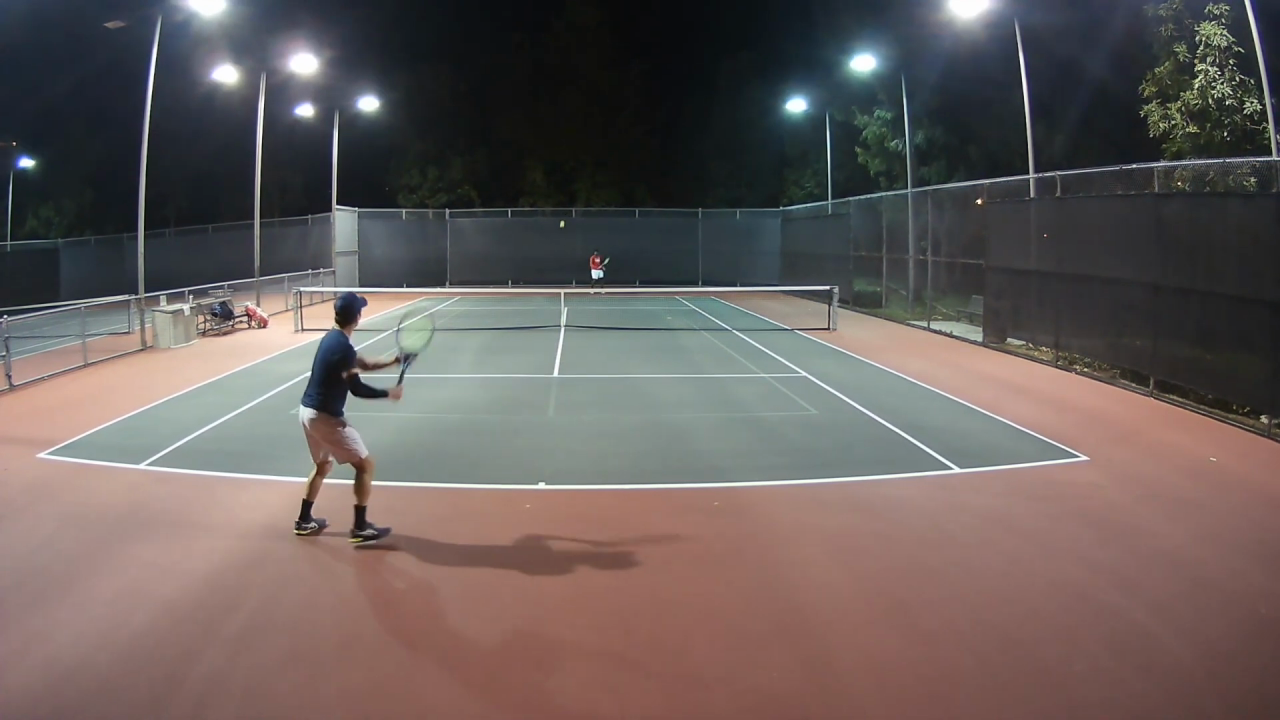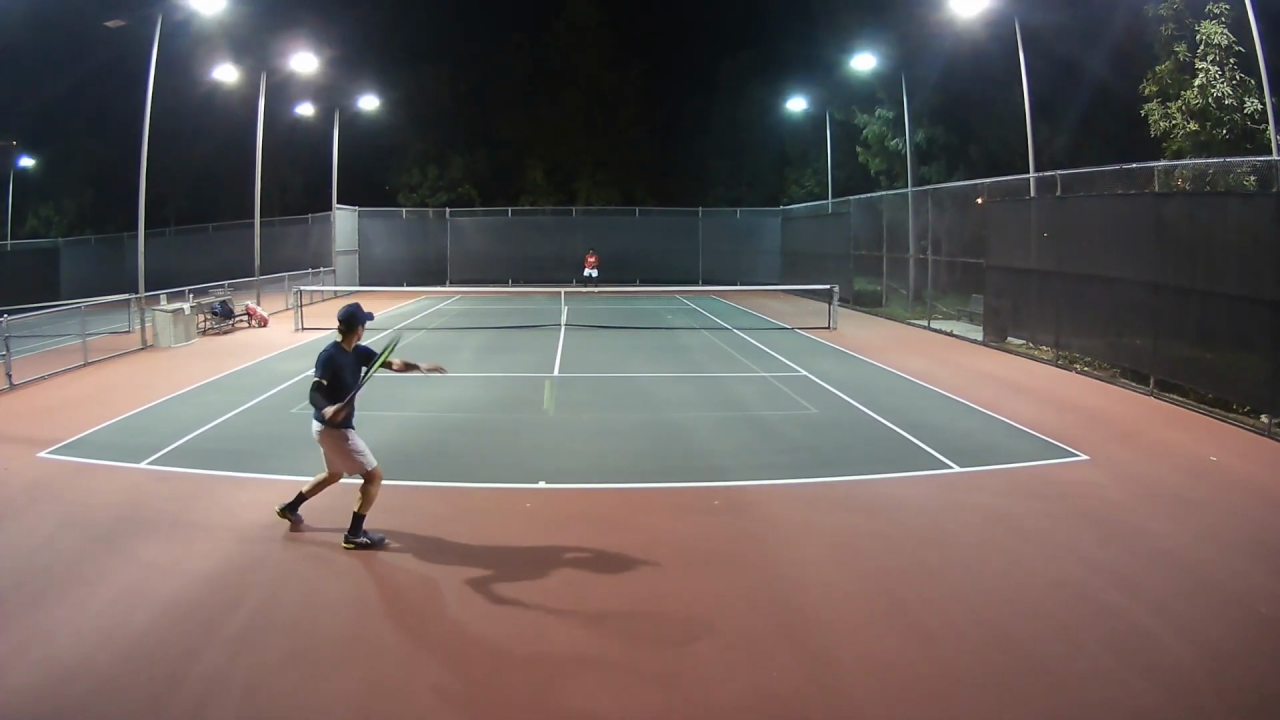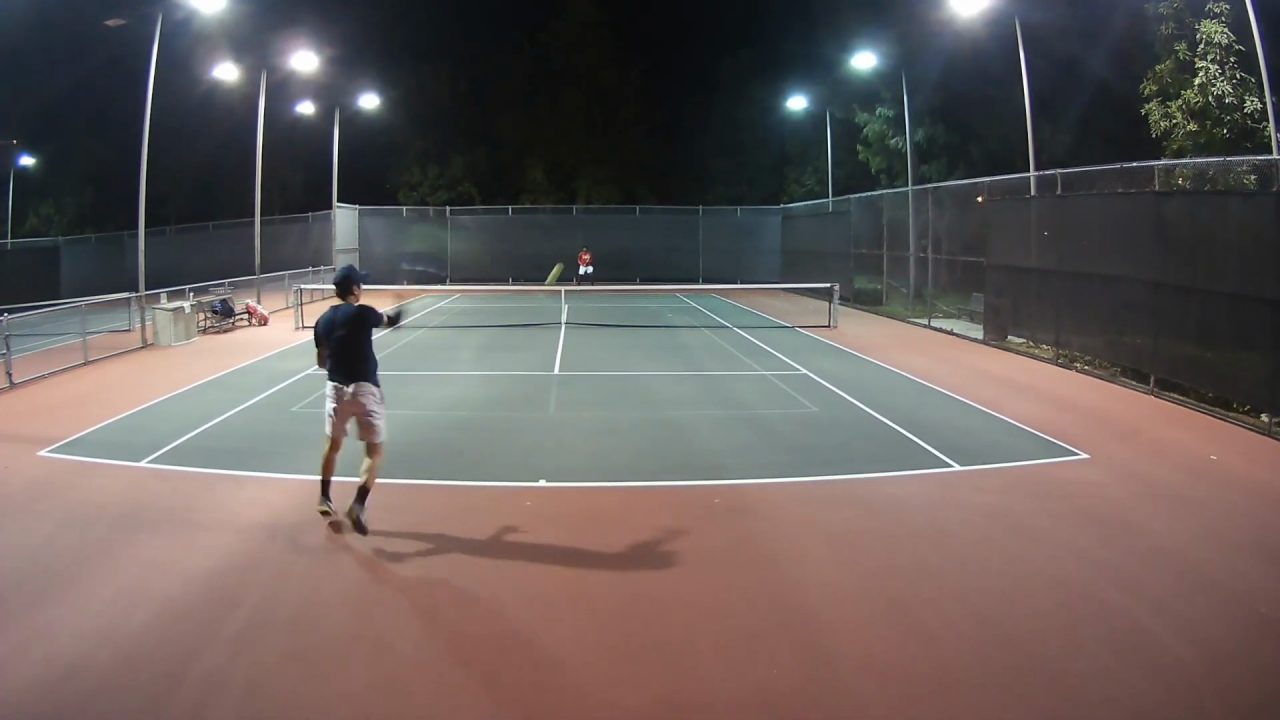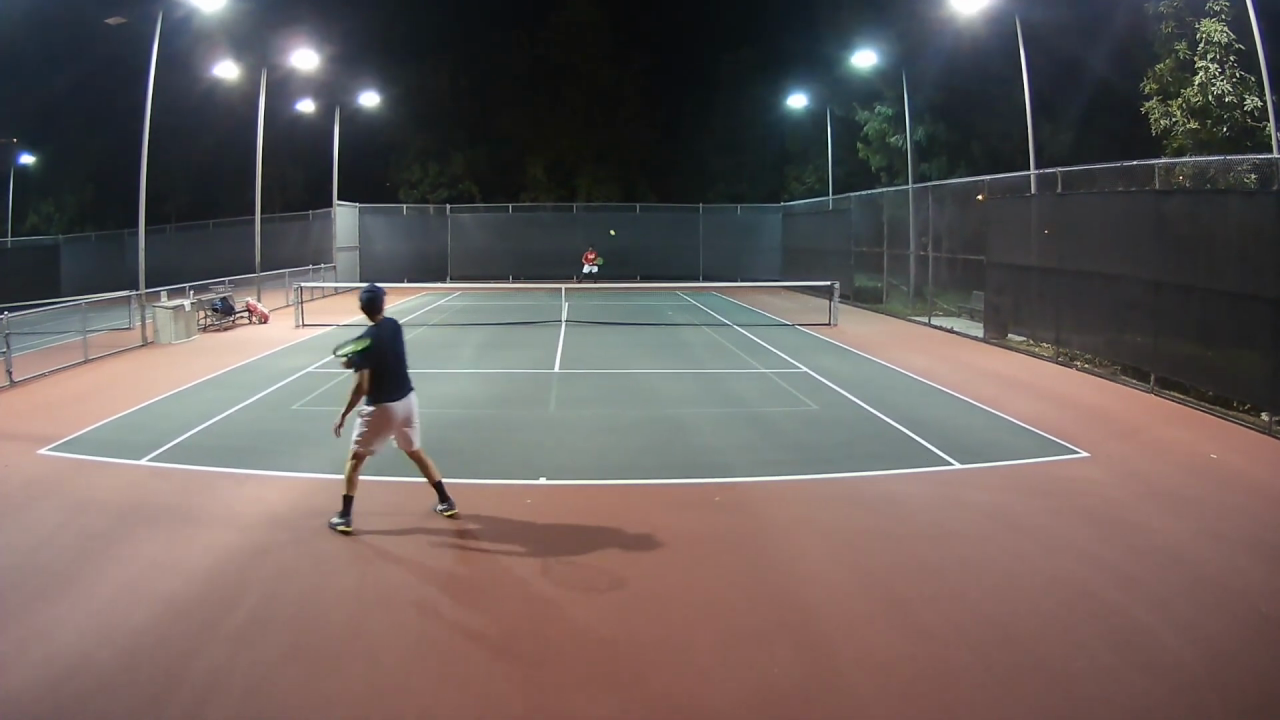
dt=0.4s
person 1, frame 1
left shoulder: (334, 339)
right shoulder: (341, 347)
left elbow: (363, 365)
right elbow: (357, 388)
left wrist: (391, 362)
right wrist: (388, 394)
left hip: (308, 411)
right hip: (325, 417)
left knee: (323, 465)
right knee: (365, 465)
left ankle: (305, 521)
right ankle: (360, 527)
person 1, frame 2
left shoulder: (359, 352)
right shoulder: (328, 356)
left elbow: (392, 364)
right elbow: (314, 392)
left wrist: (420, 367)
right wrist: (325, 410)
left hip: (337, 426)
right hip: (334, 429)
left knee: (334, 474)
right knee: (374, 476)
left ankle: (290, 507)
right ankle: (355, 534)
person 1, frame 3
left shoulder: (323, 320)
right shoulder: (364, 312)
left elbow: (321, 362)
right elbow: (391, 322)
right wrist: (398, 311)
left hip: (336, 388)
right hip: (364, 389)
left knee: (333, 445)
right knee: (374, 450)
left ankle: (325, 498)
right ankle: (358, 505)
person 1, frame 4
left shoulder: (365, 342)
right shoulder: (395, 327)
left elbow: (362, 386)
left wrist: (343, 414)
right wrist: (357, 362)
left hip: (381, 407)
right hip: (407, 400)
left knee: (356, 458)
right knee: (416, 452)
left ankle: (346, 516)
right ankle: (446, 501)
